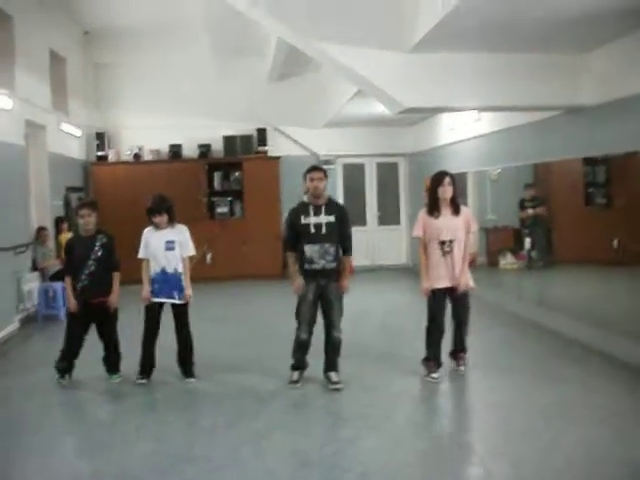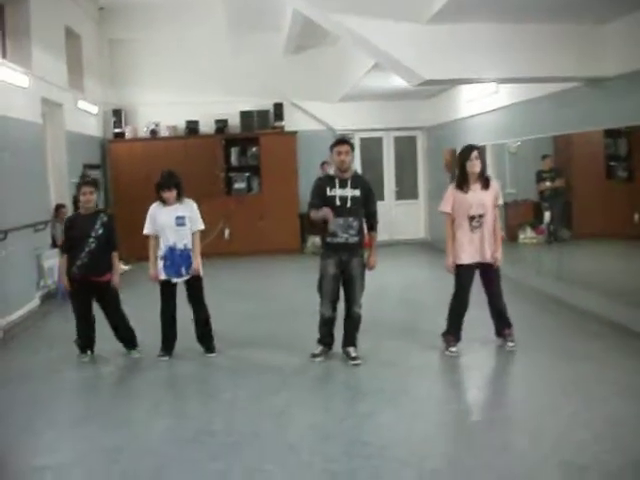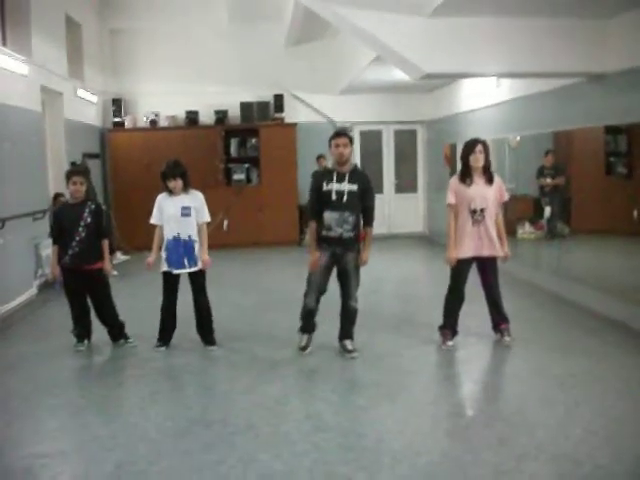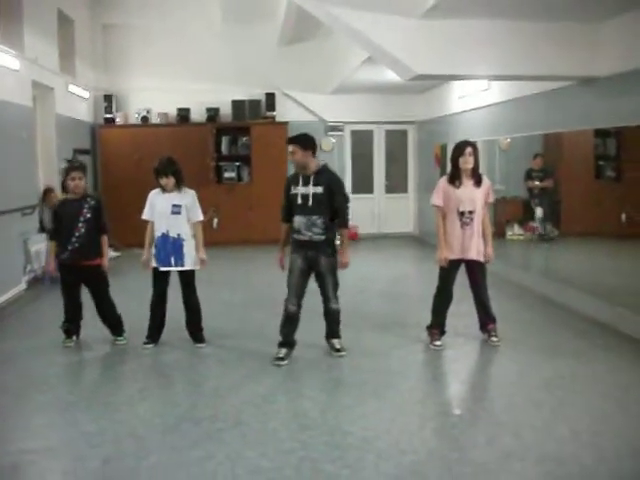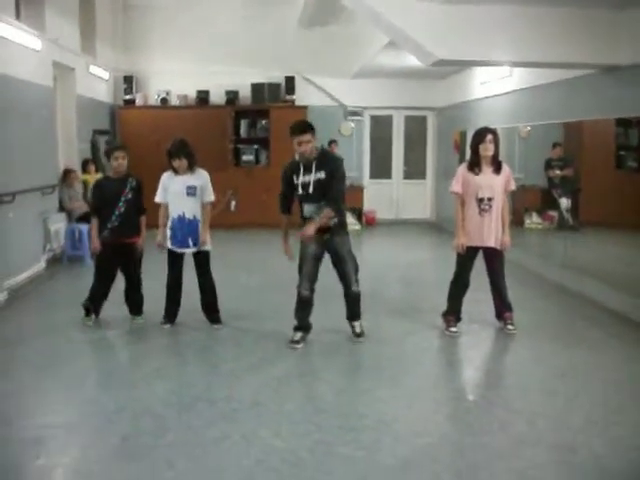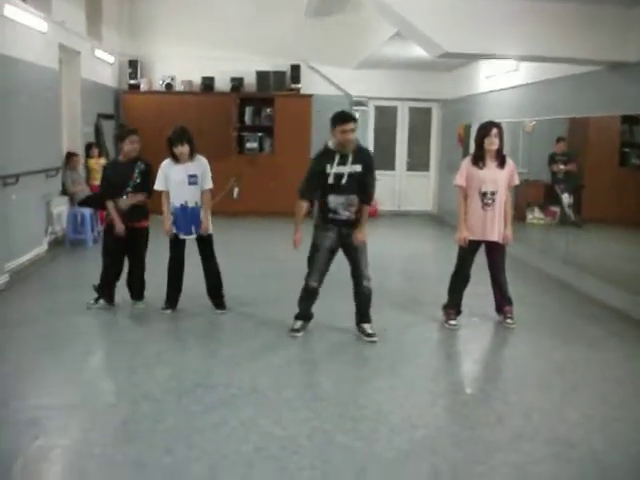
dt=0.4s
person 1, frame 1
left shoulder: (338, 211)
right shoulder: (297, 213)
left elbow: (346, 247)
right elbow: (290, 248)
left wrist: (346, 276)
right wrist: (295, 276)
left hip: (333, 278)
right hip: (308, 279)
left knee: (334, 327)
right knee: (304, 327)
left ankle: (331, 370)
right ankle: (298, 367)
person 1, frame 2
left shoulder: (363, 185)
right shoulder: (322, 184)
left elbow: (372, 221)
right elbow: (312, 212)
left wrist: (373, 252)
right wrist: (322, 212)
left hip: (355, 253)
right hip: (330, 253)
left knee: (354, 302)
right knee: (327, 302)
left ankle: (349, 344)
right ankle: (325, 342)
person 1, frame 3
left shoulder: (362, 179)
right shoulder: (320, 178)
left elbow: (368, 217)
right elbow: (312, 215)
left wrist: (366, 248)
right wrist: (313, 249)
left hip: (350, 248)
right hip: (325, 246)
left knee: (350, 297)
right knee: (313, 293)
left ankle: (346, 338)
right ankle: (306, 331)
person 1, frame 4
left shoulder: (331, 180)
right shoulder: (292, 181)
left elbow: (342, 218)
right elbow: (286, 218)
left wrist: (344, 250)
right wrist: (282, 248)
left hip: (325, 250)
right hip: (299, 250)
left knee: (330, 297)
right knee: (292, 299)
left ankle: (333, 337)
right ankle: (286, 344)
person 1, frame 5
left shoulder: (332, 162)
right shoulder: (290, 170)
left elbow: (336, 200)
right elbow: (286, 207)
left wrist: (315, 225)
right wrist: (285, 239)
left hip: (336, 231)
right hip: (308, 234)
left knee: (350, 279)
right knee: (305, 285)
left ankle: (355, 320)
right ankle: (302, 327)
person 1, frame 6
left shoulder: (365, 156)
right shoulder: (322, 158)
left elbow: (367, 196)
right elbow: (306, 194)
left wrist: (362, 227)
right wrist: (298, 228)
left hip: (353, 226)
right hip: (326, 226)
left knee: (362, 276)
right knee: (315, 275)
left ankle: (364, 322)
right ankle: (303, 317)
person 2, frame 1
left shoulder: (463, 212)
right shoulder: (425, 215)
left elbow: (468, 245)
right elbow: (422, 249)
left wrist: (464, 273)
right wrist: (424, 278)
left hip: (457, 276)
right hip: (436, 278)
left knee: (462, 317)
right knee: (436, 321)
left ankle: (459, 353)
right ankle: (432, 361)
person 2, frame 2
left shoulder: (492, 186)
right shoulder: (455, 190)
left elbow: (496, 220)
right elbow: (449, 224)
left wrist: (498, 248)
right wrist: (449, 254)
left hip: (488, 252)
right hip: (464, 253)
left knee: (495, 293)
right knee: (461, 296)
left ankle: (504, 330)
right ankle: (451, 336)
person 2, frame 3
left shoulder: (495, 181)
right shoulder: (457, 182)
left elbow: (498, 214)
right elbow: (452, 216)
left wrist: (504, 243)
right wrist: (451, 247)
left hip: (488, 246)
right hip: (463, 246)
left knee: (492, 287)
right knee: (456, 289)
left ankle: (501, 325)
right ankle: (448, 330)
person 2, frame 4
left shoulder: (483, 183)
right shoulder: (445, 183)
left elbow: (485, 215)
right elbow: (440, 218)
left wrist: (489, 244)
right wrist: (441, 247)
left hip: (475, 247)
right hip: (451, 248)
left knee: (480, 288)
right knee: (444, 290)
left ankle: (489, 326)
right ankle: (436, 330)
person 2, frame 5
left shoulder: (503, 171)
right shoulder: (465, 170)
left elbow: (504, 203)
right elbow: (459, 204)
left wrist: (506, 233)
right wrist: (459, 234)
left hip: (494, 235)
right hip: (470, 235)
left knee: (497, 277)
right knee: (461, 277)
left ankle: (505, 314)
right ankle: (451, 316)
person 2, frame 6
left shoulder: (507, 165)
right shoulder: (469, 164)
left elbow: (507, 198)
right elbow: (462, 198)
left wrist: (508, 227)
right wrist: (461, 227)
left hip: (496, 229)
right hip: (472, 229)
left knee: (498, 271)
right knee: (462, 270)
left ankle: (505, 308)
right ankle: (451, 309)
person 3, frame 1
left shoulder: (181, 231)
right shoulder: (148, 233)
left elbow: (186, 260)
right elbow: (145, 262)
left wrist: (188, 286)
right wrist: (145, 287)
left hip: (178, 288)
right hip: (156, 289)
left knee: (183, 329)
right knee: (150, 329)
left ankle: (187, 368)
right ankle: (145, 370)
person 3, frame 2
left shoulder: (189, 206)
right shoulder: (155, 209)
left elbow: (196, 235)
right elbow: (153, 239)
left wrist: (197, 260)
right wrist: (152, 265)
left hip: (189, 263)
right hip: (166, 266)
left knee: (198, 303)
right knee: (167, 307)
left ankle: (207, 342)
right ankle: (167, 346)
person 3, frame 3
left shoulder: (196, 197)
right shoulder: (162, 199)
left elbow: (202, 227)
right elbow: (159, 228)
left wrist: (204, 252)
right wrist: (153, 254)
left hip: (193, 256)
right hip: (171, 257)
left knee: (200, 296)
right knee: (169, 298)
left ankle: (207, 335)
right ankle: (164, 337)
person 3, frame 4
left shoulder: (189, 195)
right shoulder: (154, 196)
left elbow: (196, 224)
right elbow: (150, 225)
left wrist: (200, 250)
right wrist: (146, 251)
left hip: (184, 253)
right hip: (160, 254)
left knee: (189, 294)
right knee: (158, 295)
left ankle: (196, 333)
right ankle: (153, 334)
person 3, frame 5
left shoulder: (202, 176)
right shoulder: (166, 178)
left elbow: (207, 206)
right elbow: (164, 207)
left wrist: (205, 232)
right wrist: (161, 232)
left hip: (197, 234)
right hip: (175, 235)
left knee: (204, 274)
right knee: (174, 276)
left ankle: (213, 314)
right ankle: (170, 314)
person 3, frame 6
left shoulder: (201, 163)
right shoulder: (166, 166)
left elbow: (206, 193)
right elbow: (165, 195)
left wrist: (206, 219)
right wrist: (166, 220)
left hip: (199, 220)
right hip: (177, 222)
left knee: (209, 259)
right knee: (175, 261)
left ankle: (217, 298)
right ankle: (171, 300)
person 4, frame 1
left shoulder: (106, 239)
right shoulder: (72, 243)
left elbow: (115, 269)
right elbow: (68, 273)
left wrist: (115, 293)
right wrist: (70, 297)
left hip: (104, 298)
right hip: (80, 299)
left knee: (109, 336)
right knee: (73, 336)
left ankle: (113, 369)
right ankle: (64, 370)
person 4, frame 2
left shoulder: (105, 218)
right shoulder: (72, 221)
left elbow: (113, 248)
right elbow: (66, 251)
left wrist: (116, 273)
right wrist: (63, 274)
left hip: (103, 276)
right hip: (79, 278)
left knee: (114, 312)
right knee: (83, 315)
left ankle: (131, 344)
right ankle: (85, 347)
person 4, frame 3
left shoulder: (94, 207)
right shoulder: (60, 211)
left elbow: (103, 236)
right elbow: (56, 241)
left wrist: (107, 260)
right wrist: (54, 264)
left hip: (94, 264)
right hip: (70, 267)
left knee: (104, 302)
right knee: (77, 304)
left ankle: (118, 334)
right ankle: (82, 337)
person 4, frame 4
left shoulder: (93, 203)
right shoulder: (60, 207)
left elbow: (102, 231)
right elbow: (54, 236)
left wrist: (105, 256)
right wrist: (51, 259)
left hip: (92, 260)
right hip: (68, 262)
left knee: (102, 297)
right knee: (71, 299)
left ankle: (117, 331)
right ankle: (71, 333)
person 4, frame 5
left shoulder: (134, 183)
right shoulder: (101, 184)
left elbow: (141, 212)
right elbow: (95, 214)
left wrist: (142, 236)
right wrist: (95, 237)
left hip: (131, 239)
right hip: (107, 240)
left knee: (133, 277)
right knee: (103, 276)
left ankle: (136, 311)
right ankle: (91, 310)
person 4, frame 6
left shoulder: (143, 166)
right shoulder: (110, 168)
left elbow: (147, 193)
right elbow: (107, 198)
left wrist: (129, 201)
right wrist: (117, 220)
left hip: (138, 222)
right hip: (116, 222)
left knee: (137, 261)
right knee: (111, 261)
left ankle: (137, 296)
right ankle: (105, 296)
